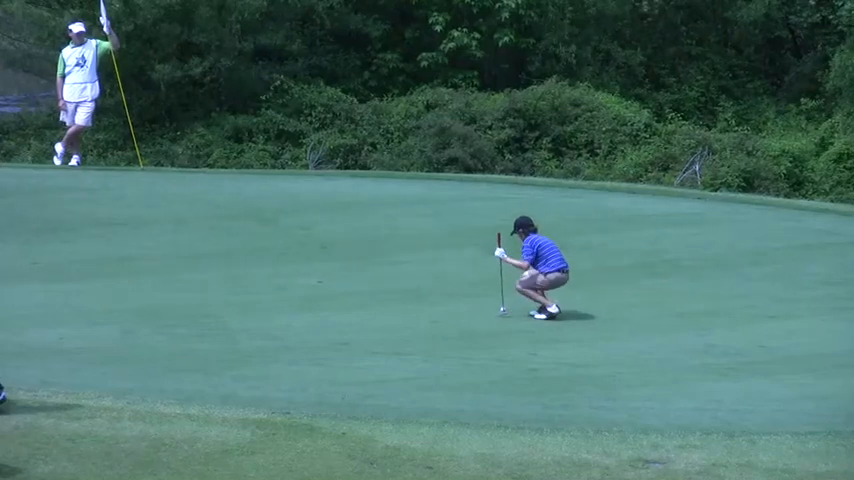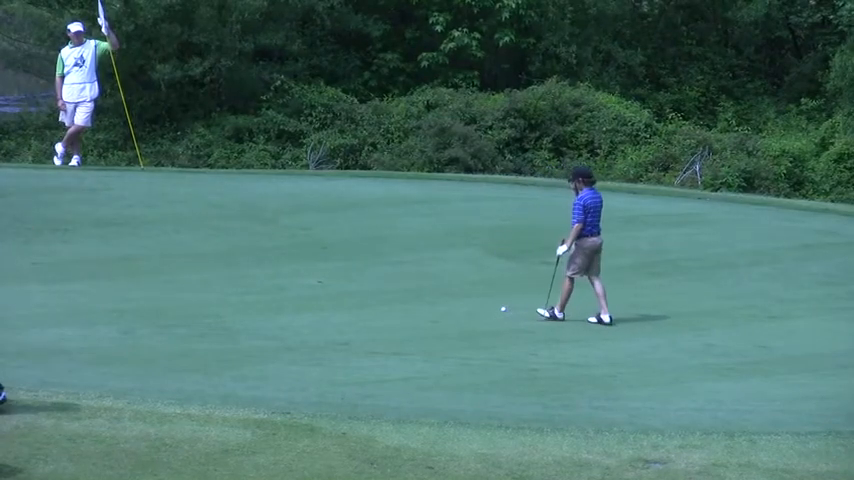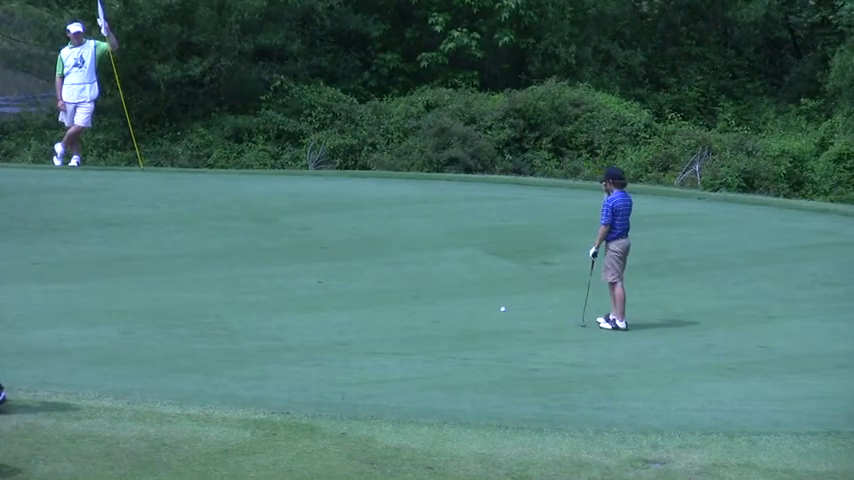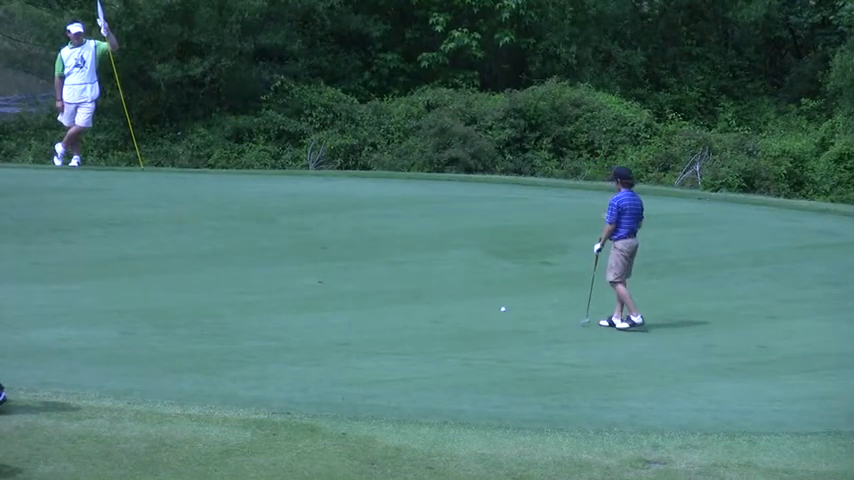
dt=1s
person 1, frame 1
left shoulder: (528, 242)
right shoulder: (541, 238)
left elbow: (525, 266)
left wrist: (505, 257)
left hip: (553, 276)
right hip: (563, 275)
left knee: (520, 285)
right knee: (528, 277)
left ankle: (551, 307)
right ankle: (545, 306)
person 1, frame 2
left shoulder: (581, 199)
right shoulder: (597, 195)
left elbow: (578, 225)
left wrist: (567, 245)
right wrist: (576, 192)
left hip: (585, 241)
right hip: (597, 239)
left knee: (570, 275)
right knee: (594, 277)
left ankle: (558, 312)
right ankle: (605, 314)
person 1, frame 3
left shoulder: (610, 201)
right shoulder: (627, 198)
left elbow: (605, 227)
left wrist: (595, 247)
right wrist: (607, 193)
left hip: (614, 243)
right hip: (624, 241)
left knee: (616, 282)
right knee: (614, 280)
left ankle: (620, 321)
right ankle: (614, 315)
person 1, frame 4
left shoulder: (616, 200)
right shoulder: (638, 199)
left elbow: (610, 227)
right elbow: (639, 223)
left wrist: (600, 243)
left hip: (621, 243)
right hip: (633, 241)
left knee: (615, 281)
right knee: (621, 280)
left ankle: (635, 315)
right ankle: (617, 317)
person 2, frame 1
left shoulder: (94, 45)
right shoulder: (65, 52)
left elbow: (115, 46)
right elbow: (60, 77)
left wrist: (109, 31)
right wrist: (60, 98)
left hip: (87, 96)
right hip: (69, 97)
left knee: (80, 126)
right knee: (72, 128)
left ankle: (61, 146)
right ankle: (76, 156)
person 2, frame 2
left shoulder: (94, 46)
right shoulder: (64, 52)
left elbow: (114, 46)
right elbow: (59, 77)
left wrist: (107, 31)
right wrist: (59, 98)
left hip: (86, 96)
right hip: (68, 97)
left knee: (80, 126)
right knee: (72, 128)
left ankle: (62, 146)
right ankle: (76, 156)
person 2, frame 3
left shoulder: (93, 46)
right shoulder: (64, 53)
left elbow: (114, 47)
right elbow: (59, 77)
left wrist: (107, 32)
right wrist: (59, 99)
left hip: (86, 97)
right hip: (68, 97)
left knee: (79, 127)
right knee: (71, 128)
left ankle: (61, 147)
right ankle: (76, 156)
person 2, frame 4
left shoulder: (93, 46)
right shoulder: (63, 53)
left elbow: (114, 47)
right elbow: (59, 77)
left wrist: (107, 32)
right wrist: (58, 99)
left hip: (88, 96)
right hip: (69, 97)
left knee: (80, 127)
right knee: (71, 128)
left ankle: (62, 147)
right ankle: (76, 156)
